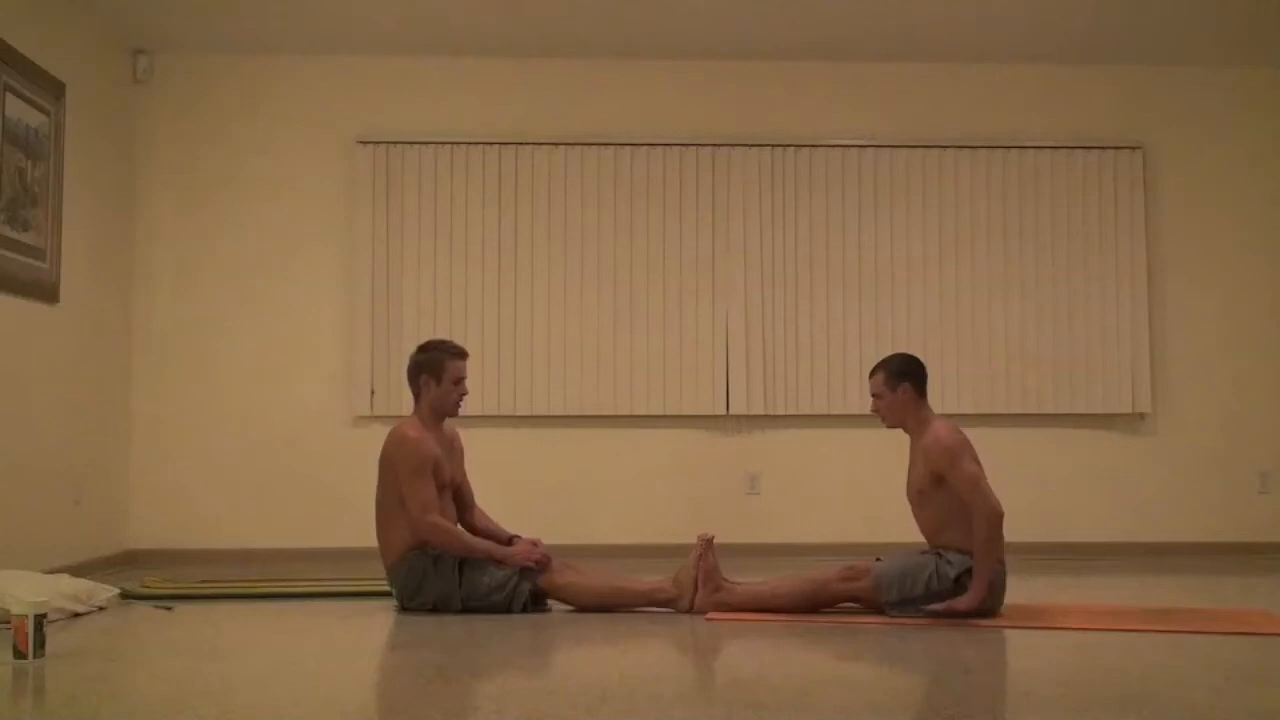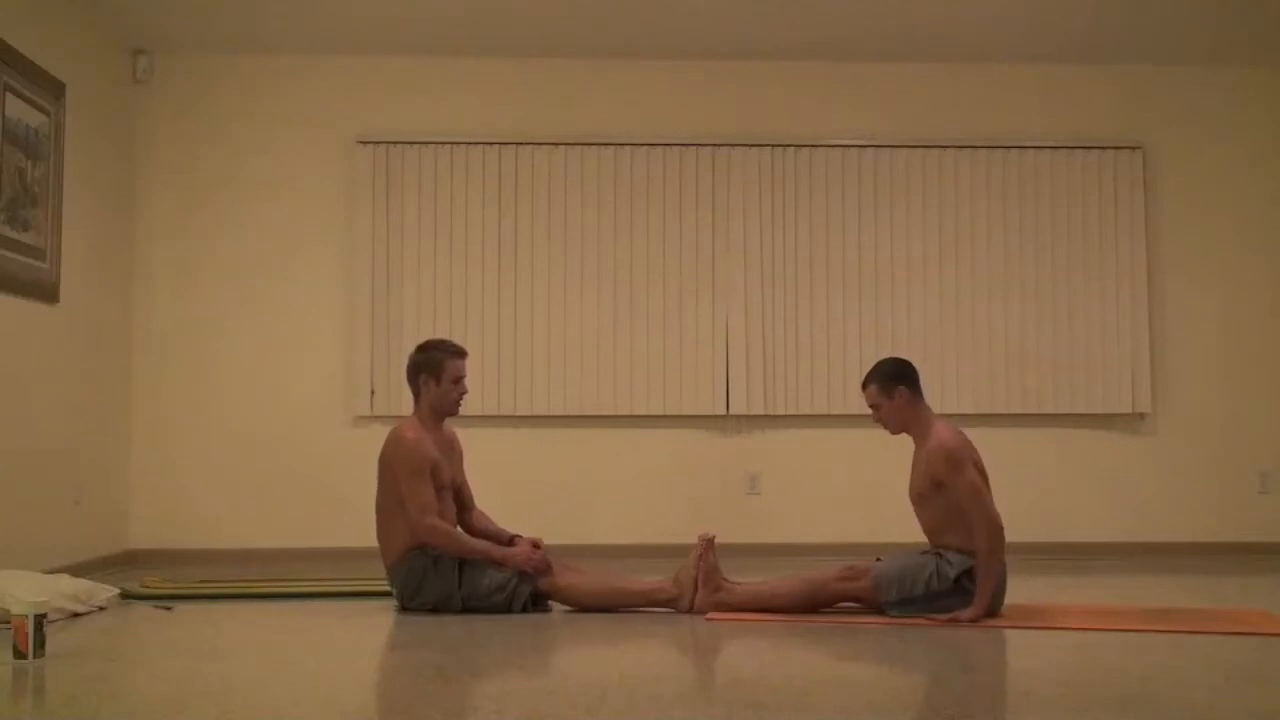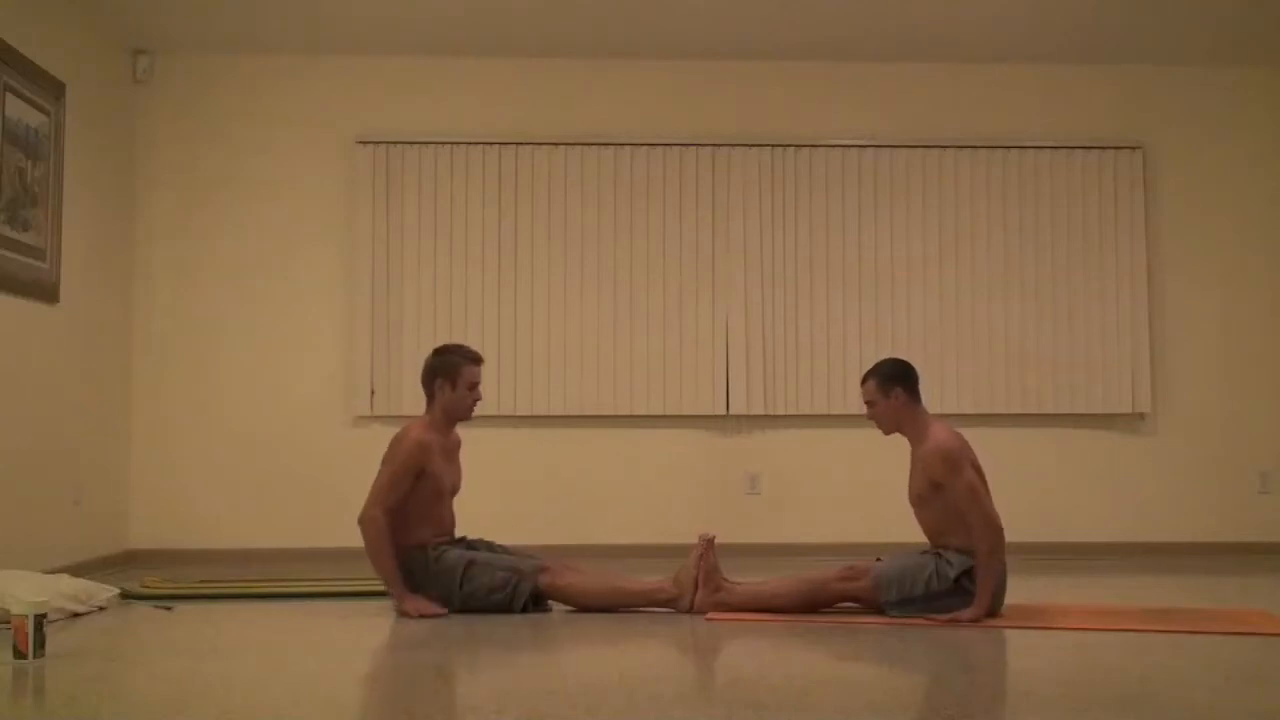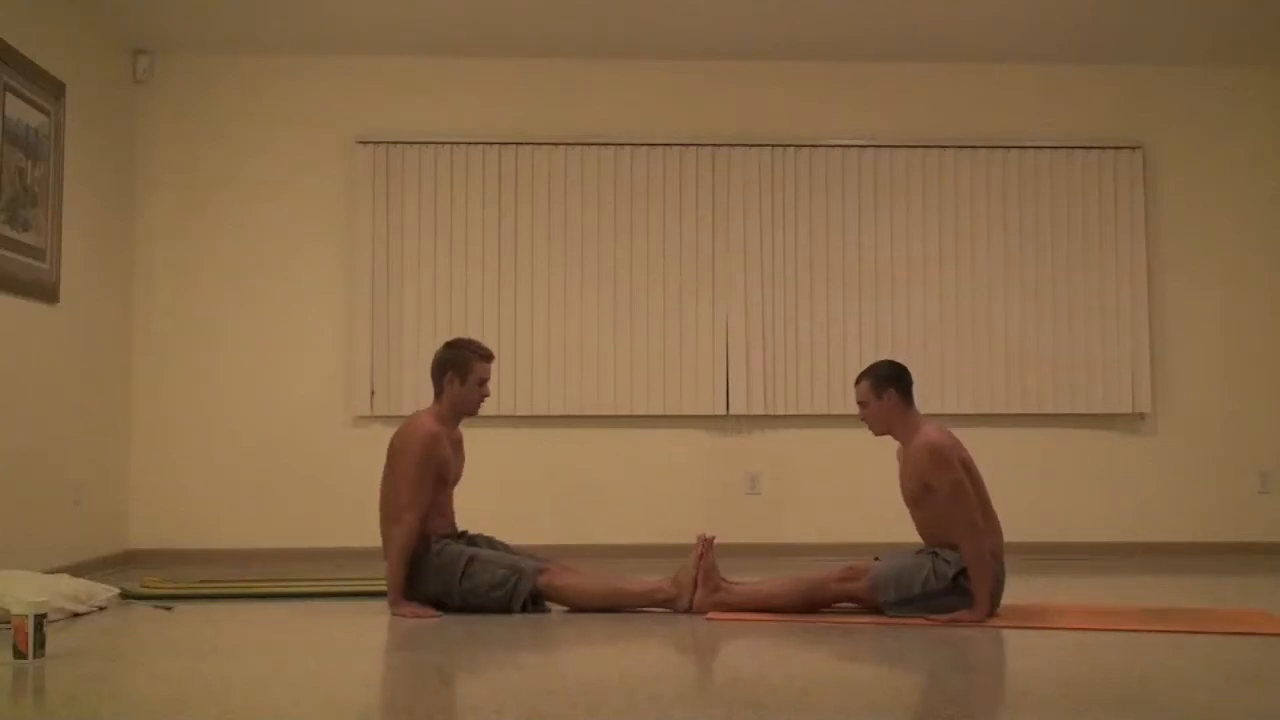
dt=0.5s
person 1, frame 1
left shoulder: (449, 437)
right shoulder: (411, 441)
left elbow: (469, 512)
right elbow: (428, 524)
left wrist: (512, 541)
right wrist: (504, 553)
left hip: (443, 559)
right hip: (421, 570)
left knee: (549, 566)
right knee: (544, 574)
left ankle: (668, 590)
right ankle: (672, 593)
person 1, frame 2
left shoulder: (448, 439)
right shoulder: (410, 442)
left elbow: (468, 513)
right elbow: (426, 526)
left wrist: (513, 541)
right wrist: (504, 555)
left hip: (442, 560)
right hip: (420, 571)
left knee: (551, 567)
right knee: (545, 576)
left ankle: (670, 590)
right ankle: (673, 593)
person 1, frame 3
left shoulder: (450, 440)
right shoulder: (416, 443)
right elbow: (371, 517)
right wrist: (402, 595)
left hip: (447, 551)
right hip: (422, 565)
left knee: (553, 568)
right knee: (545, 576)
left ankle: (668, 590)
right ankle: (670, 593)
person 1, frame 4
left shoulder: (451, 434)
right shoulder: (426, 434)
right elbow: (406, 518)
right wrist: (398, 598)
left hip: (448, 546)
right hip: (425, 561)
left knee: (550, 568)
right knee: (543, 578)
left ankle: (666, 591)
right ankle: (670, 594)
person 2, frame 1
left shoulder: (939, 442)
right shoulder: (924, 441)
left elbow: (990, 510)
left wrist: (976, 593)
left hip: (963, 573)
right hip: (951, 566)
left knee: (849, 580)
right knee: (854, 576)
left ankle: (725, 596)
right ankle: (729, 592)
person 2, frame 2
left shoulder: (942, 446)
right shoulder: (928, 443)
left elbow: (990, 524)
left wrist: (980, 604)
left hip: (966, 577)
right hip: (951, 566)
left knee: (848, 580)
right knee: (852, 576)
left ankle: (725, 597)
right ankle: (729, 591)
person 2, frame 3
left shoulder: (939, 448)
right shoulder: (924, 444)
left elbow: (989, 526)
left wrist: (981, 605)
left hip: (965, 575)
right hip: (951, 567)
left knee: (848, 581)
right knee: (852, 576)
left ankle: (725, 596)
right ankle: (730, 592)
person 2, frame 4
left shoulder: (929, 447)
right shoulder: (910, 450)
left elbow: (972, 529)
left wrist: (981, 607)
left hip: (963, 575)
right hip: (948, 565)
left knee: (845, 582)
right knee: (846, 577)
left ankle: (724, 597)
right ankle: (728, 592)
